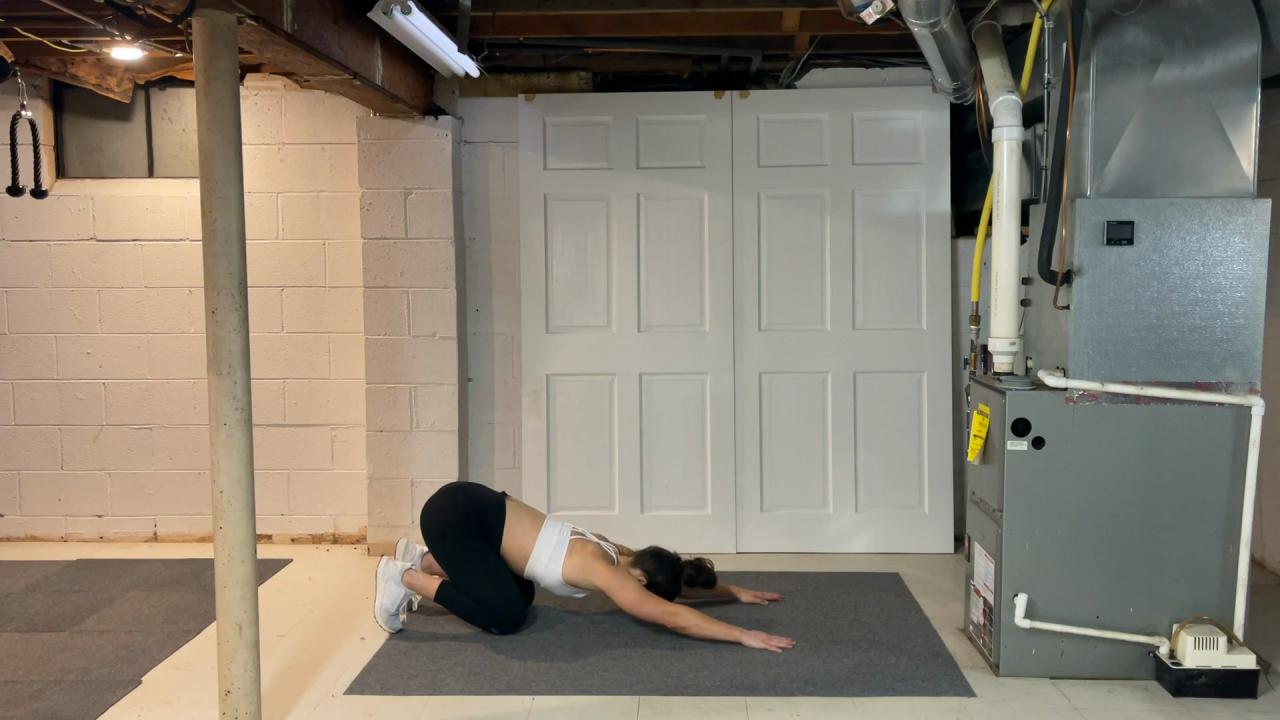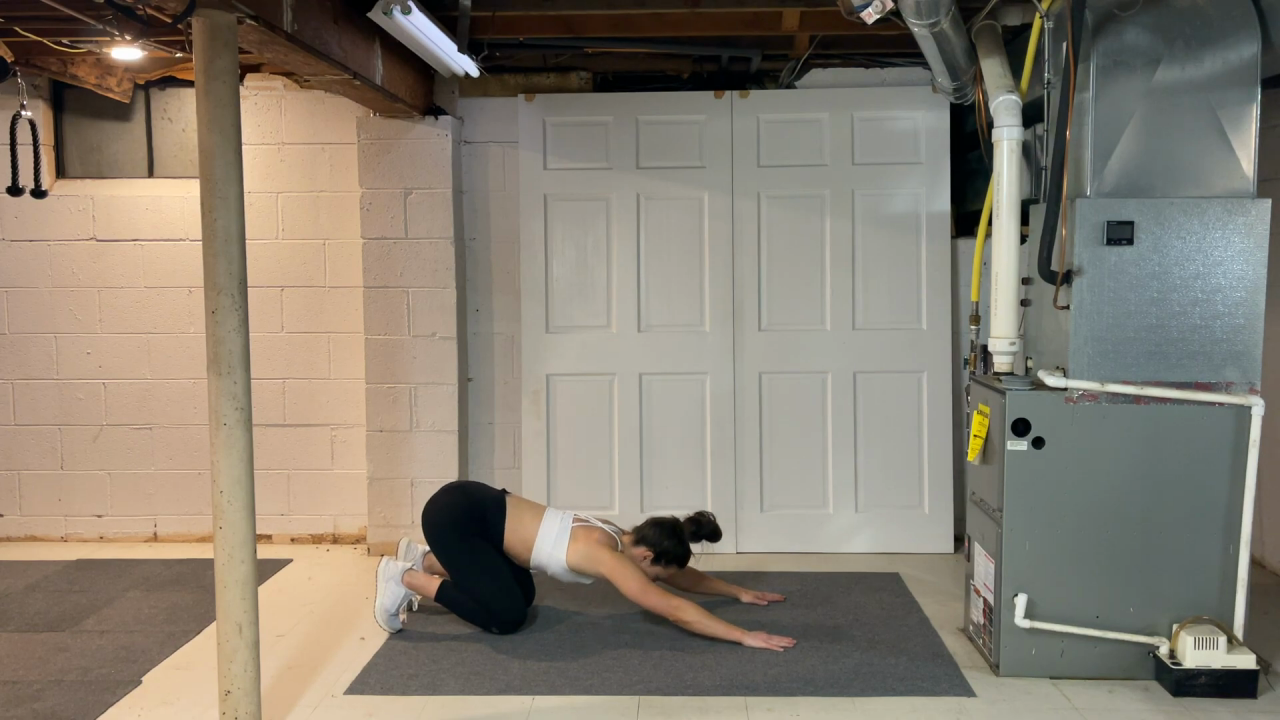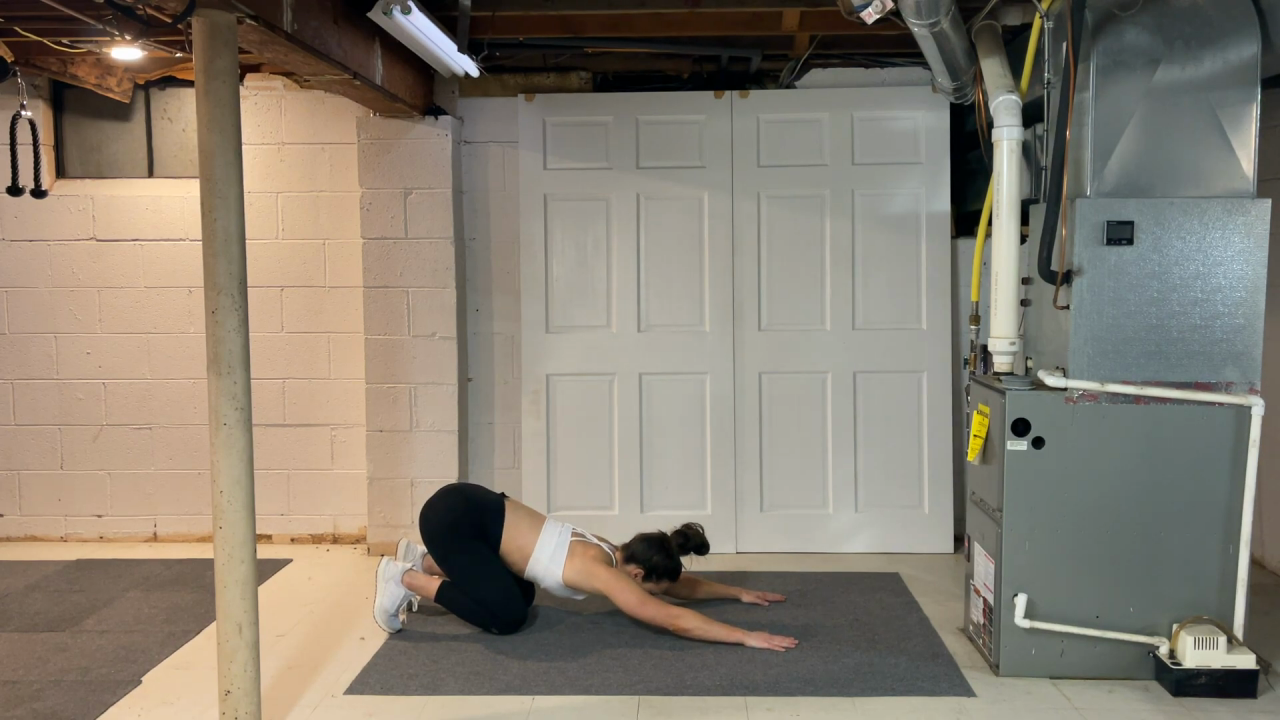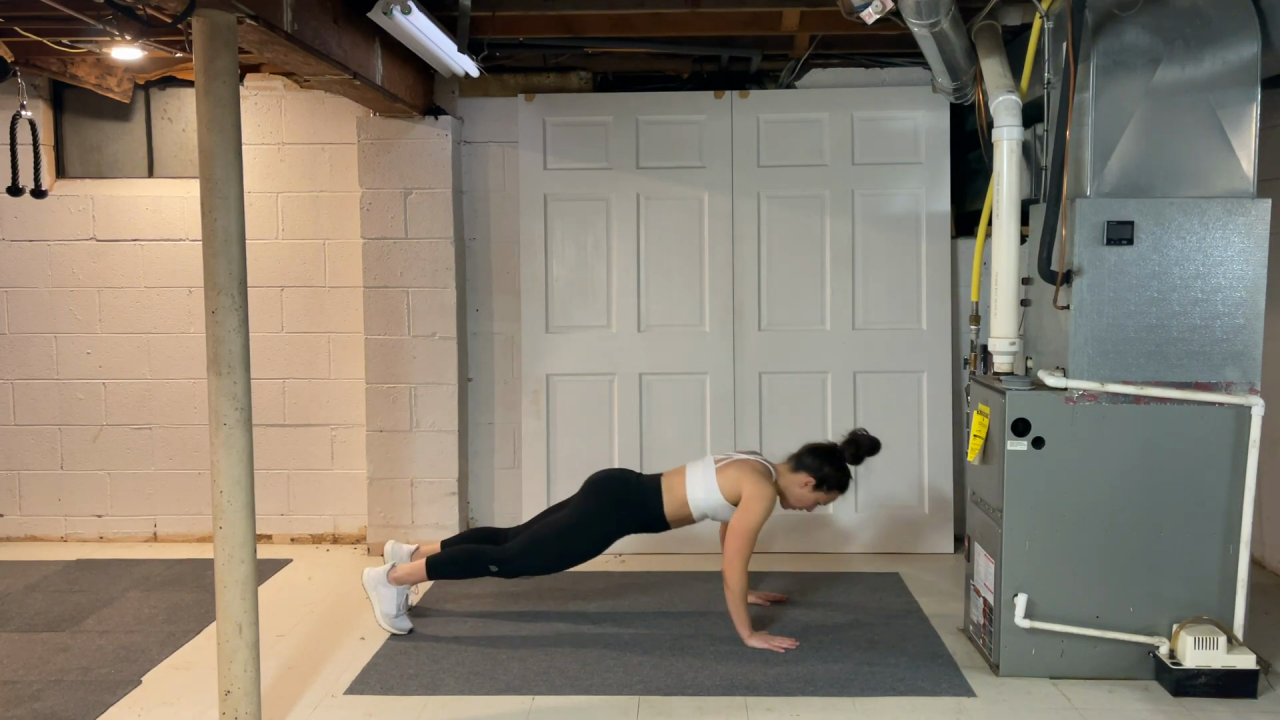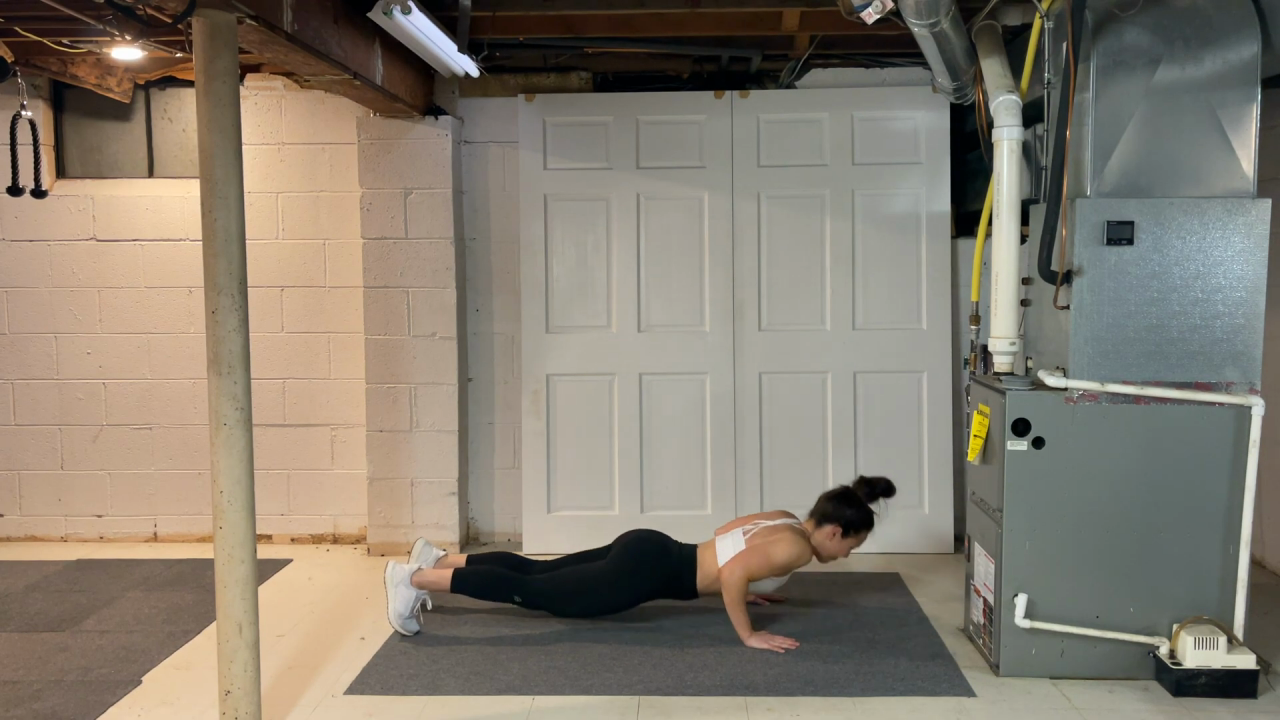
dt=0.7s
person 1, frame 1
left shoulder: (615, 554)
right shoulder: (606, 571)
left elbow: (677, 583)
right elbow: (674, 616)
left wrist: (738, 592)
right wrist: (745, 635)
left hip: (476, 509)
right hip: (455, 514)
left knee: (521, 596)
right knee: (505, 617)
left ankle: (423, 558)
right ankle: (405, 577)
person 1, frame 2
left shoulder: (618, 538)
right shoulder: (609, 556)
left elbow: (682, 576)
right elbow: (674, 609)
left wrist: (739, 592)
right wrist: (744, 636)
left hip: (475, 507)
right hip: (455, 514)
left knee: (521, 595)
right knee: (507, 616)
left ankle: (424, 559)
right ankle: (405, 578)
person 1, frame 3
left shoulder: (618, 556)
right shoulder: (603, 573)
left elbow: (680, 583)
right elbow: (676, 618)
left wrist: (740, 593)
right wrist: (746, 636)
left hip: (475, 509)
right hip: (452, 517)
left knee: (521, 596)
right knee: (507, 617)
left ankle: (424, 560)
right ankle: (406, 578)
person 1, frame 4
left shoulder: (759, 468)
right shoulder: (765, 490)
left elbow: (727, 530)
right elbow: (734, 565)
left wrist: (746, 594)
right wrist: (747, 633)
left hip: (615, 490)
right hip: (616, 504)
left knee: (513, 540)
right knee: (510, 560)
left ankle: (413, 550)
right ankle: (391, 576)
person 1, frame 5
left shoulder: (784, 522)
right shoulder: (795, 549)
right elbow: (732, 575)
left wrist: (753, 588)
right wrist: (747, 634)
left hip: (646, 550)
right hip: (645, 572)
left knee: (535, 573)
right knee: (529, 592)
left ankle: (437, 559)
right ankle: (416, 577)
